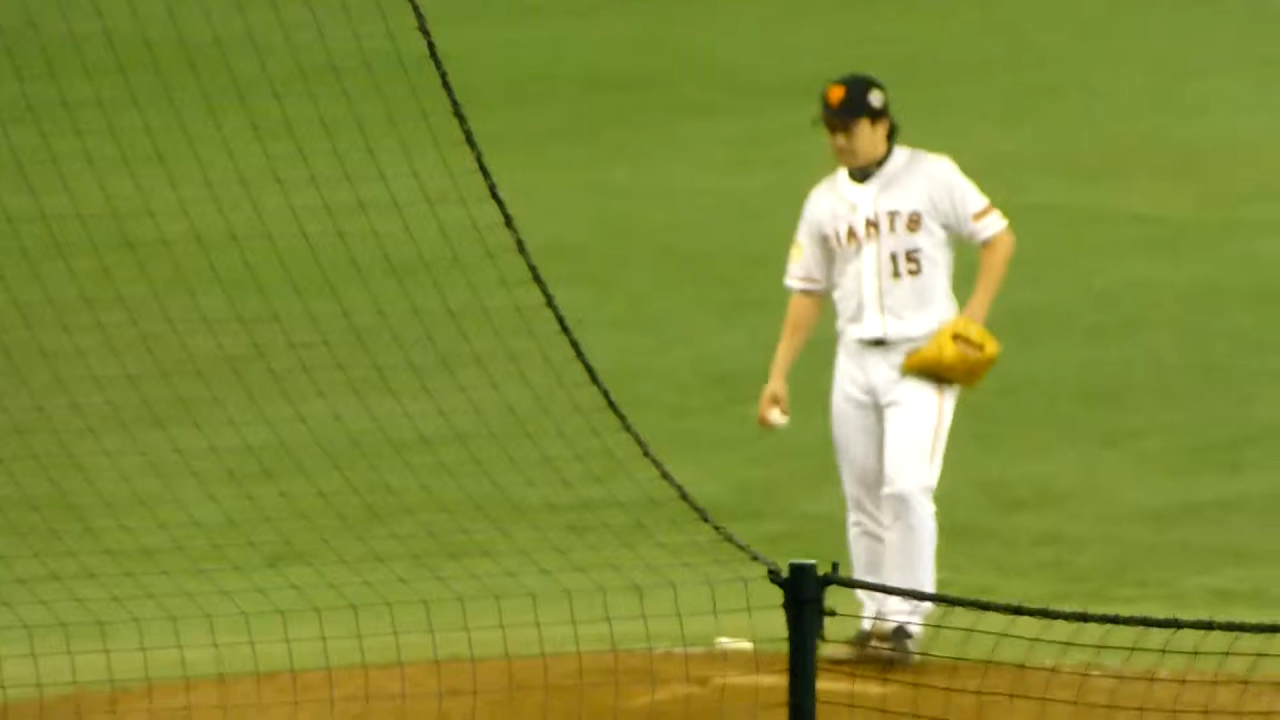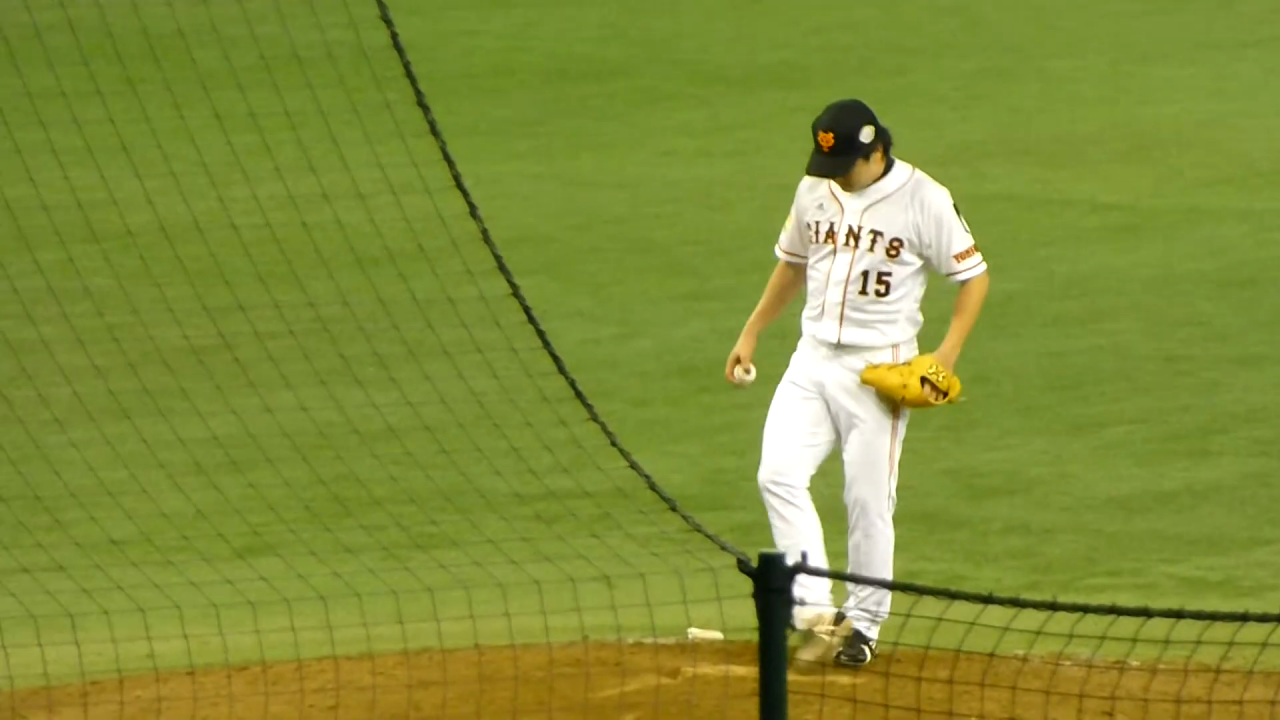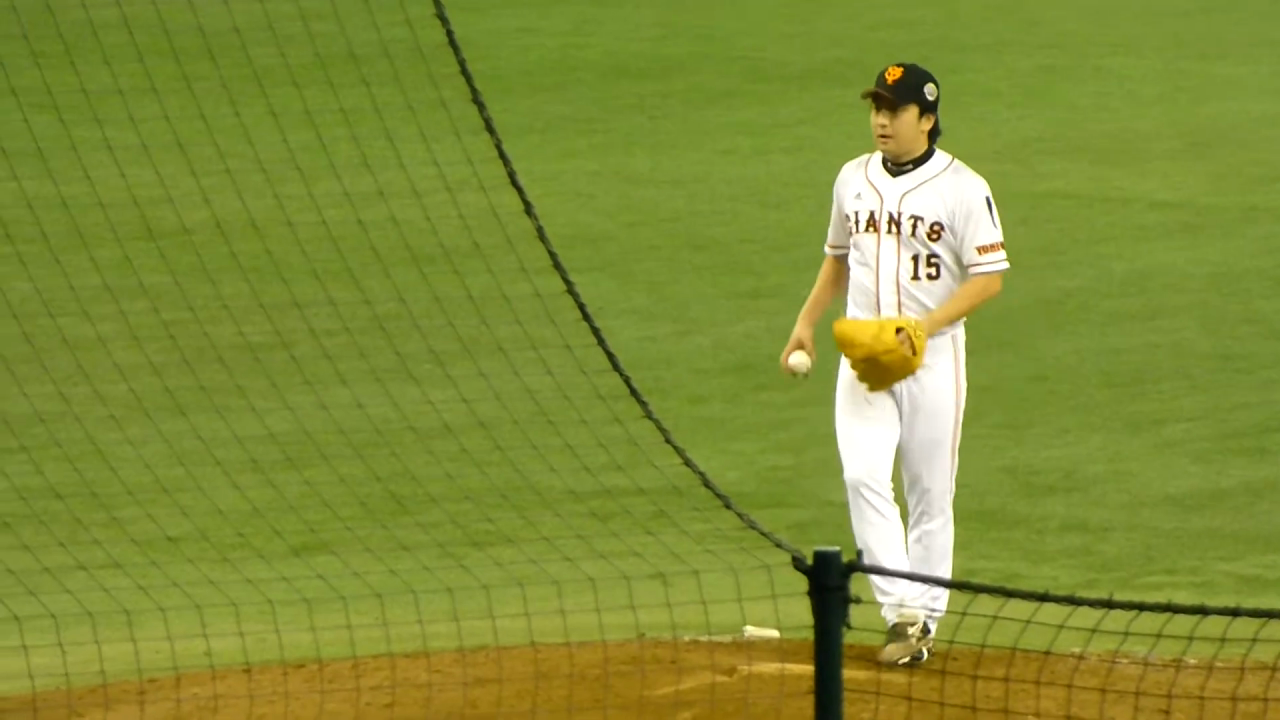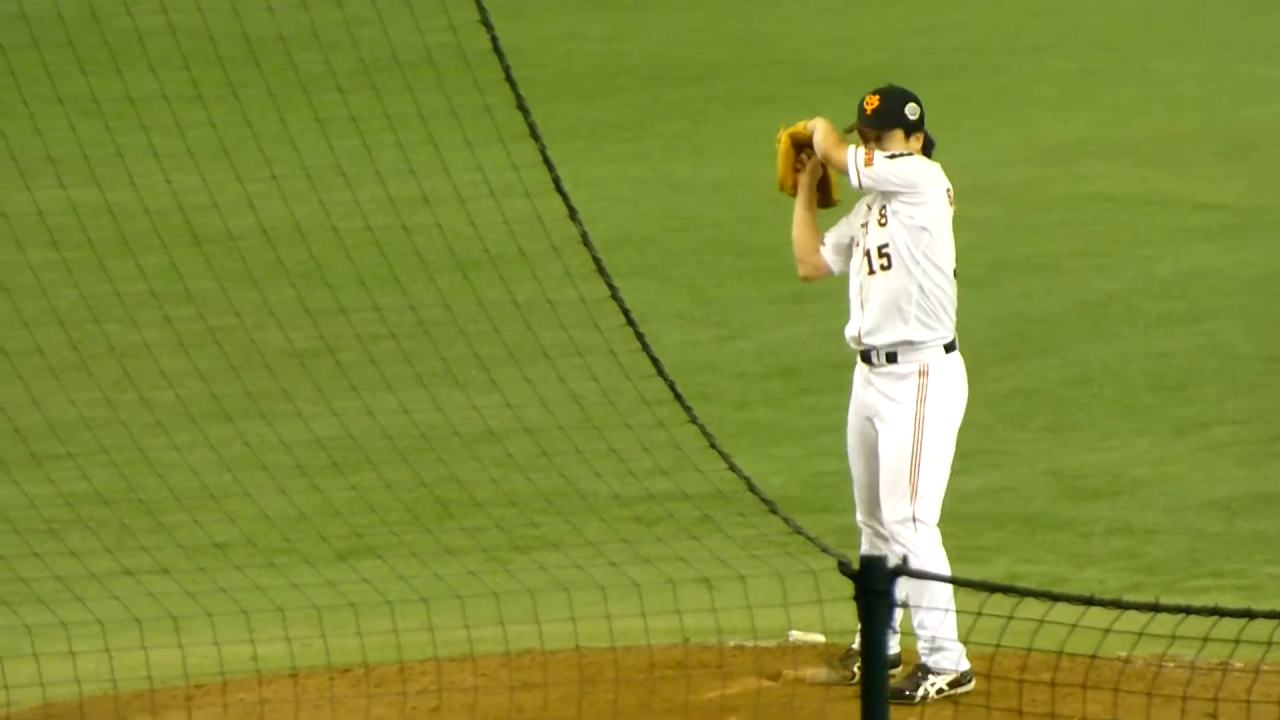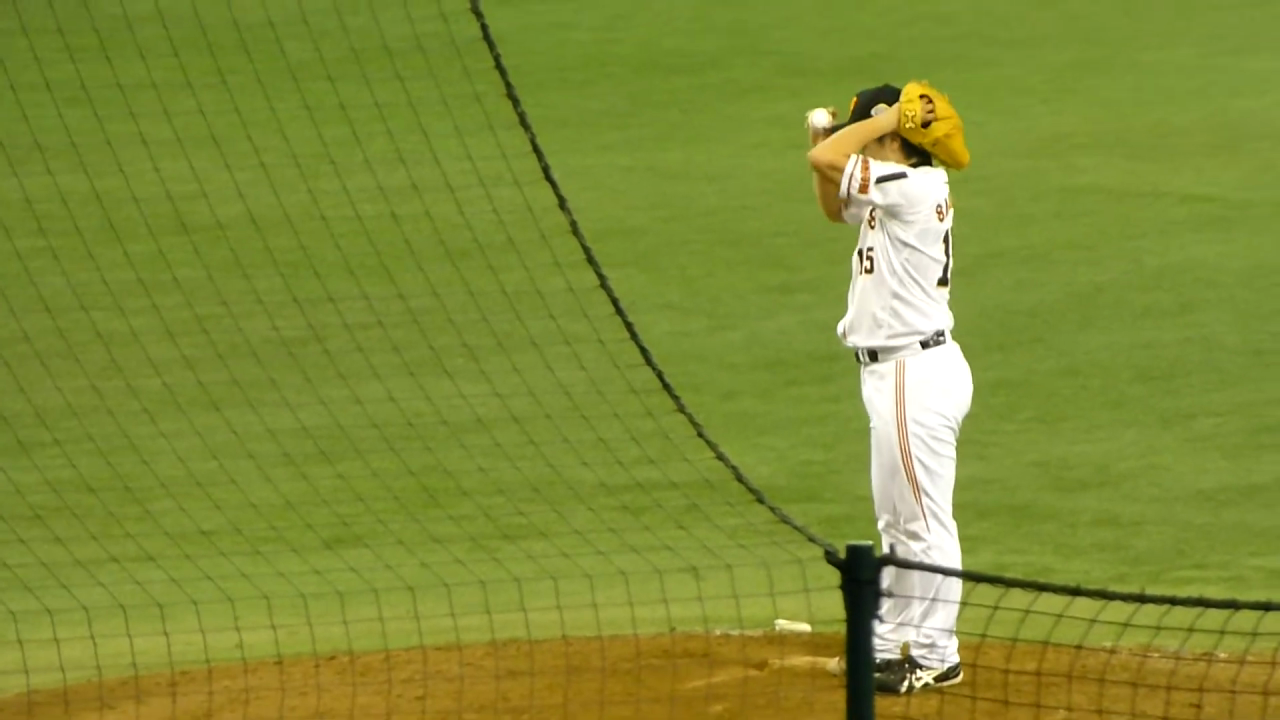
dt=1s
person 1, frame 1
left shoulder: (933, 175)
right shoulder: (823, 201)
left elbow: (998, 236)
right elbow: (807, 292)
left wrist: (974, 318)
right wrist: (778, 375)
right hip: (856, 363)
left knee: (907, 485)
right knee: (862, 499)
left ankle: (910, 616)
right ankle: (877, 616)
person 1, frame 2
left shoulder: (924, 199)
right shoulder: (813, 189)
left elbow: (974, 276)
left wrist: (948, 354)
right wrist: (750, 334)
left hip: (879, 368)
right hip: (812, 360)
left knee: (868, 503)
right knee: (779, 478)
left ankle: (863, 623)
right ankle: (820, 614)
person 1, frame 3
left shoulder: (962, 186)
right shoulder: (852, 177)
left elbow: (990, 276)
left wrist: (924, 325)
right wrist: (806, 321)
left hip: (931, 358)
left knee: (929, 496)
right knee: (864, 480)
left ankle: (923, 617)
right ankle: (904, 615)
person 1, frame 4
left shoulder: (923, 178)
right shoulder: (869, 205)
left elbow: (832, 150)
right elbow: (810, 264)
left wrist: (817, 127)
right wrist: (805, 187)
left hip: (923, 378)
right hip: (870, 375)
left knee: (906, 520)
right knee: (874, 523)
left ankle: (945, 661)
right ankle: (878, 644)
person 1, frame 5
left shoulder: (911, 187)
right shoulder: (901, 189)
left elbow: (822, 160)
right elbow: (833, 207)
left wrist: (892, 115)
right wrist: (828, 138)
left hip: (916, 374)
right hip: (894, 371)
left knee: (923, 522)
right knee: (895, 522)
left ankle: (936, 655)
right ankle: (890, 643)
